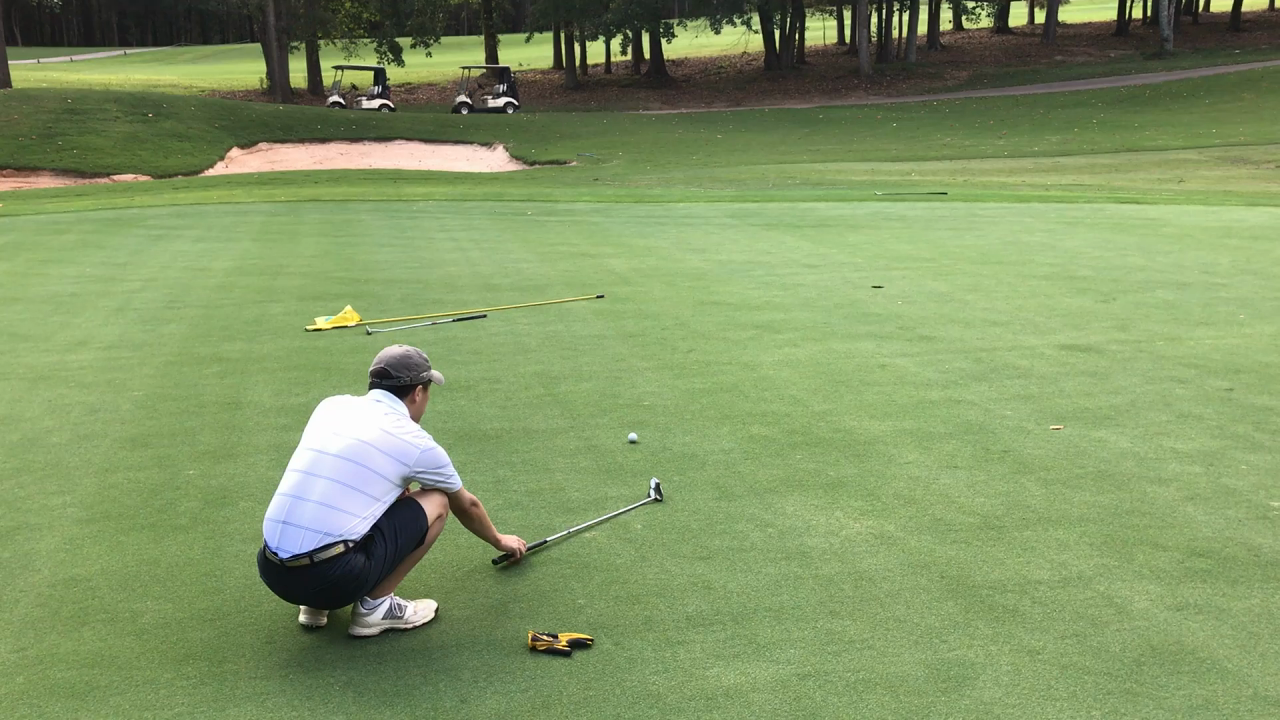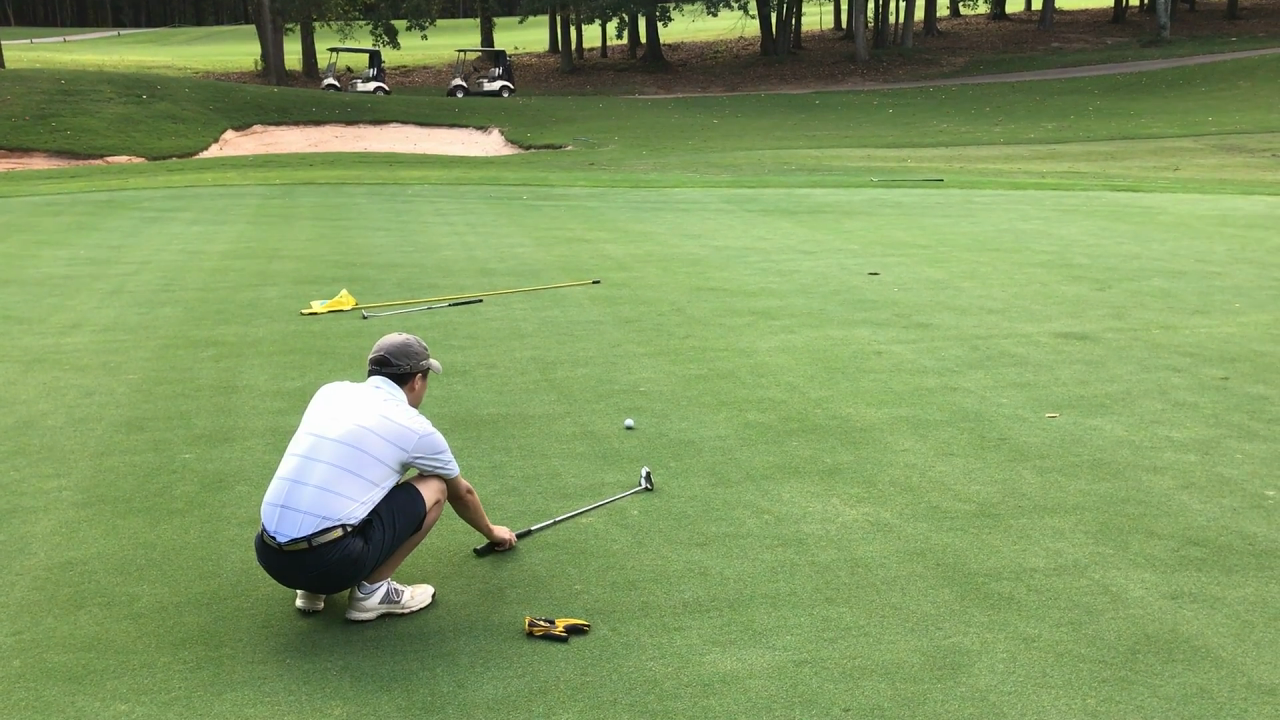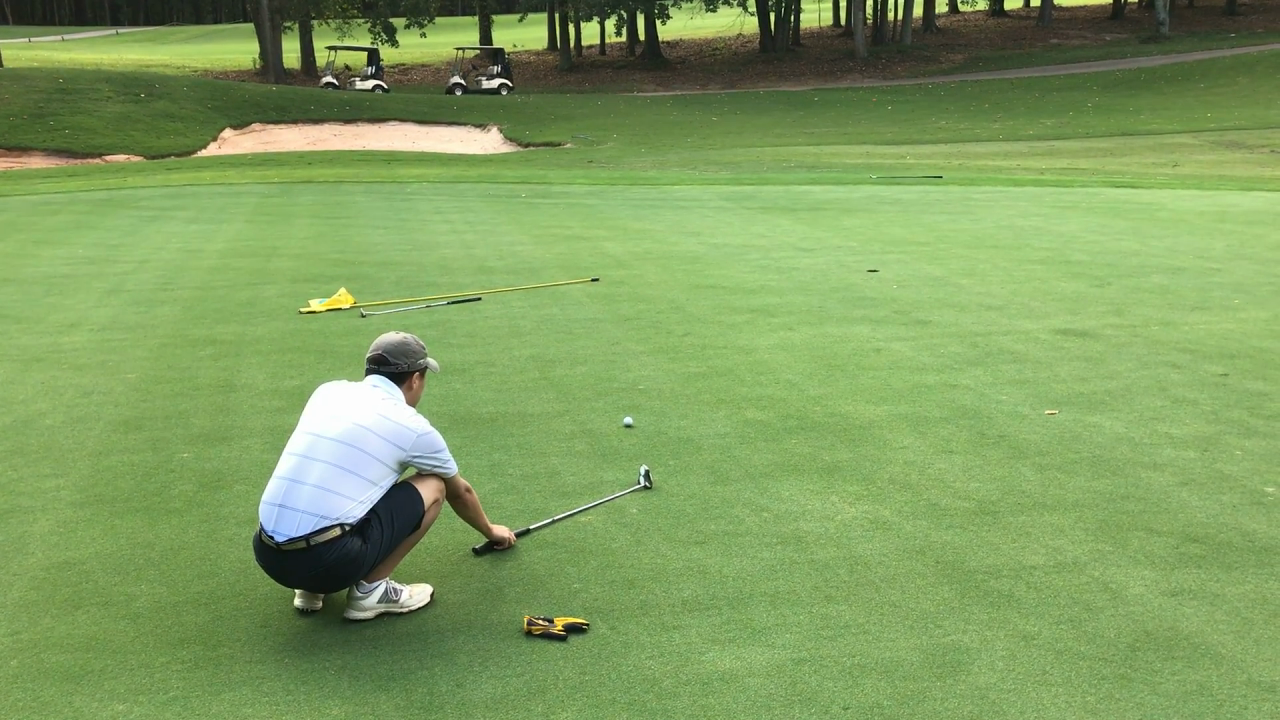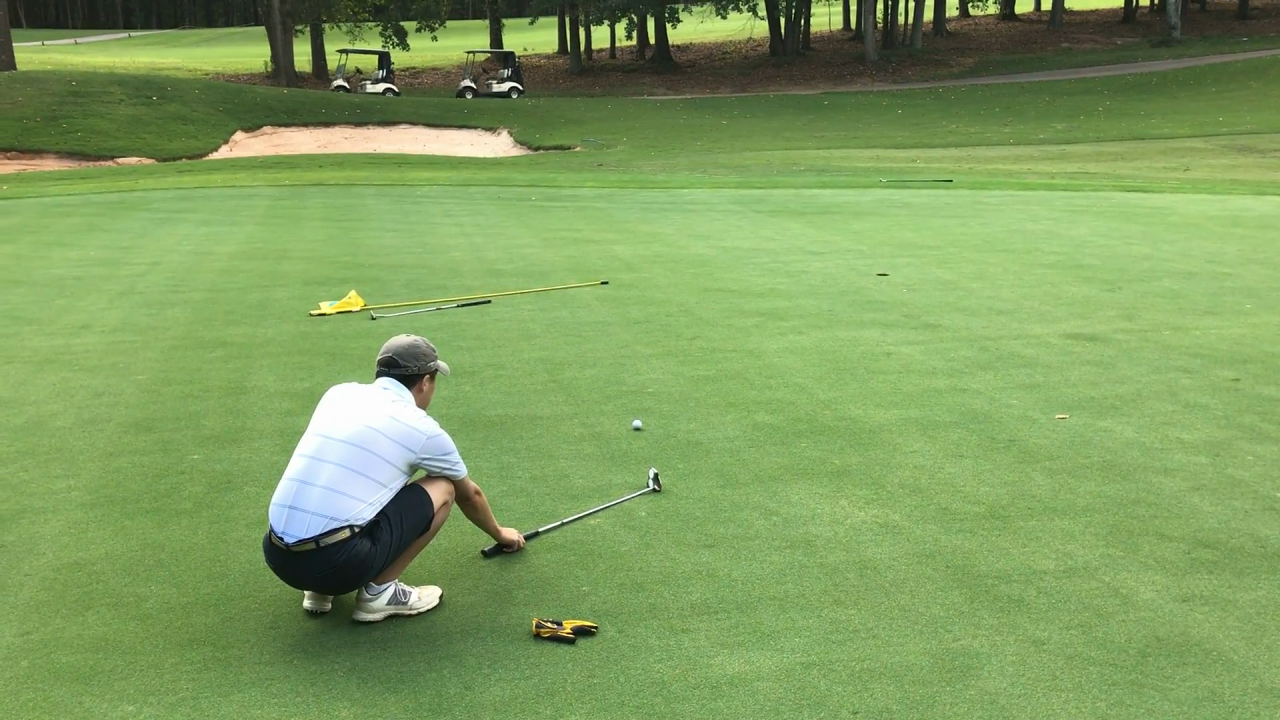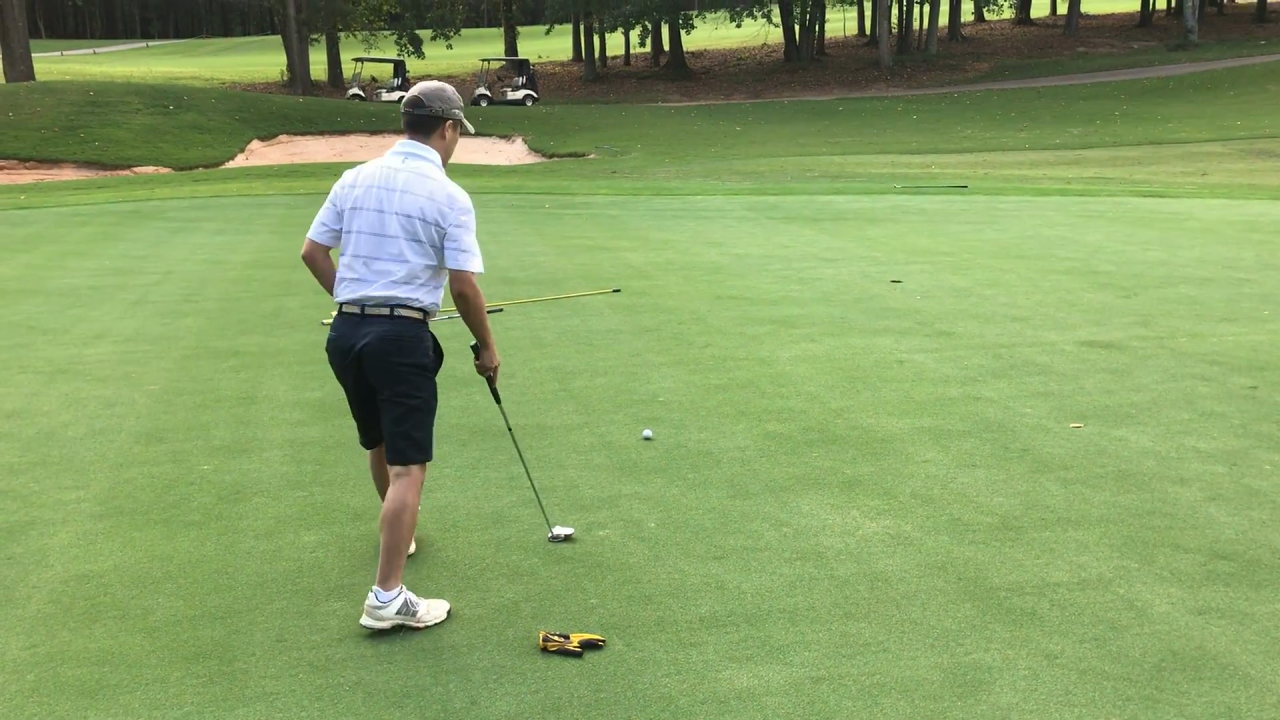
dt=1s
person 1, frame 1
left shoulder: (330, 406)
right shoulder: (415, 442)
right elbow: (466, 507)
right wrist: (499, 540)
left hip: (272, 570)
right hip: (331, 577)
right knee: (437, 502)
left ankle: (316, 603)
right ankle: (374, 607)
person 1, frame 2
left shoulder: (330, 392)
right shoulder: (415, 427)
right elbow: (462, 494)
right wrist: (491, 532)
left hip: (270, 555)
right hip: (328, 561)
right knee: (435, 488)
left ankle: (313, 588)
right ankle: (371, 592)
person 1, frame 3
left shoulder: (328, 391)
right shoulder: (411, 425)
right elbow: (460, 493)
right wrist: (490, 531)
left hip: (267, 554)
right hip: (327, 560)
right knee: (433, 487)
left ankle: (311, 588)
right ankle: (370, 590)
person 1, frame 4
left shoulder: (338, 393)
right shoulder: (422, 428)
right elbow: (469, 495)
right wrist: (500, 533)
left hip: (277, 555)
right hip: (335, 561)
right knee: (443, 489)
left ankle: (321, 588)
right ankle: (378, 592)
person 1, frame 5
left shoulder: (354, 179)
right shoulder: (449, 197)
left elbow: (313, 252)
right elbow: (464, 287)
right wrist: (487, 346)
left hip: (346, 331)
right hip: (401, 335)
left knee: (380, 444)
right knee: (408, 466)
left ankle: (400, 536)
right ankle: (387, 597)
